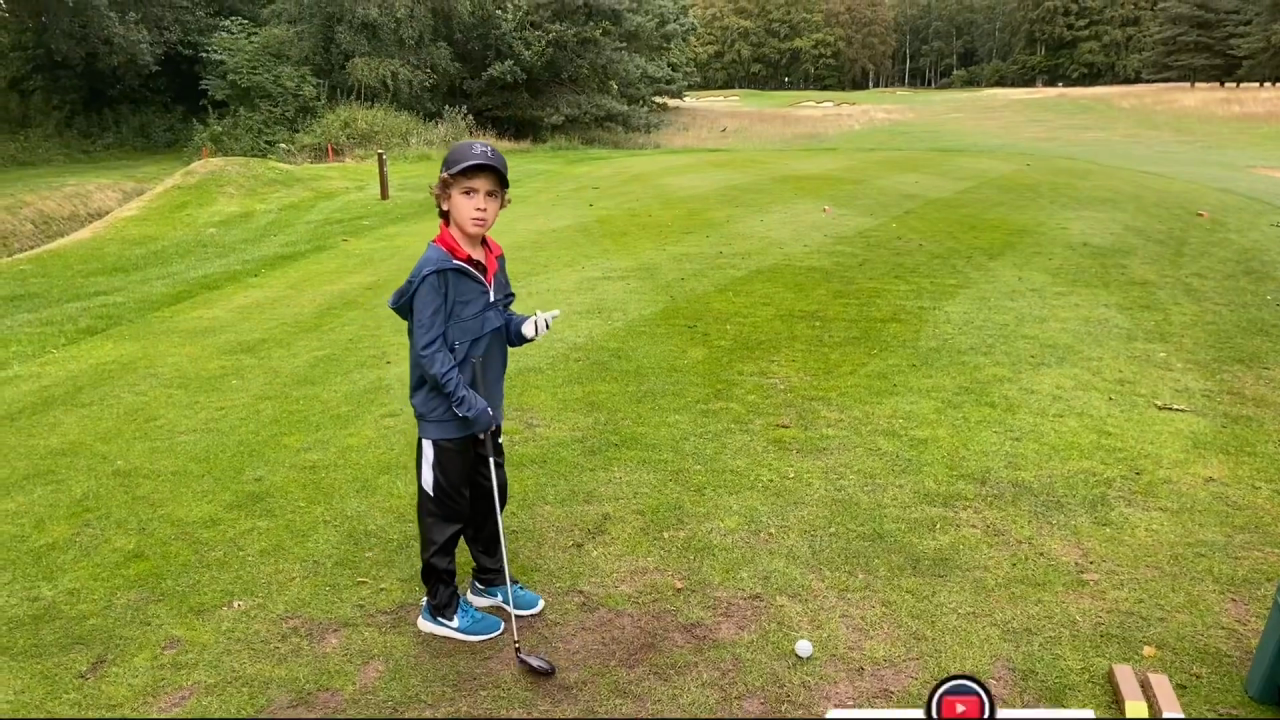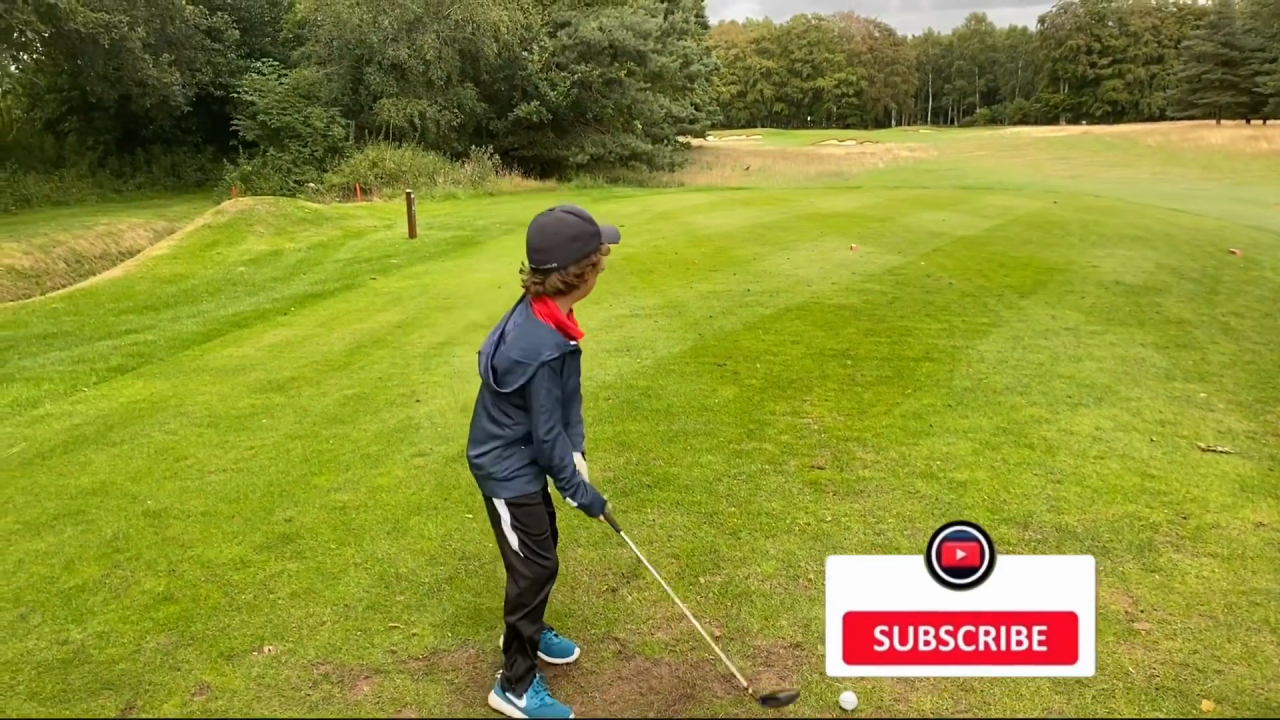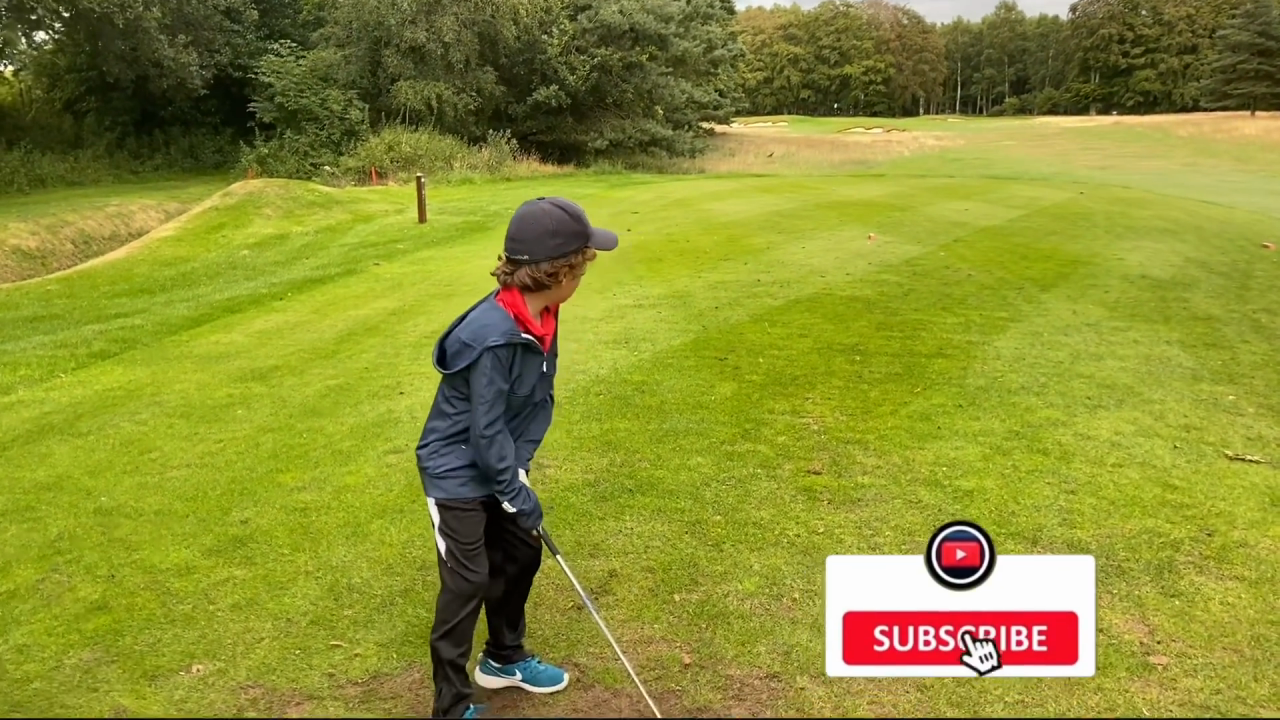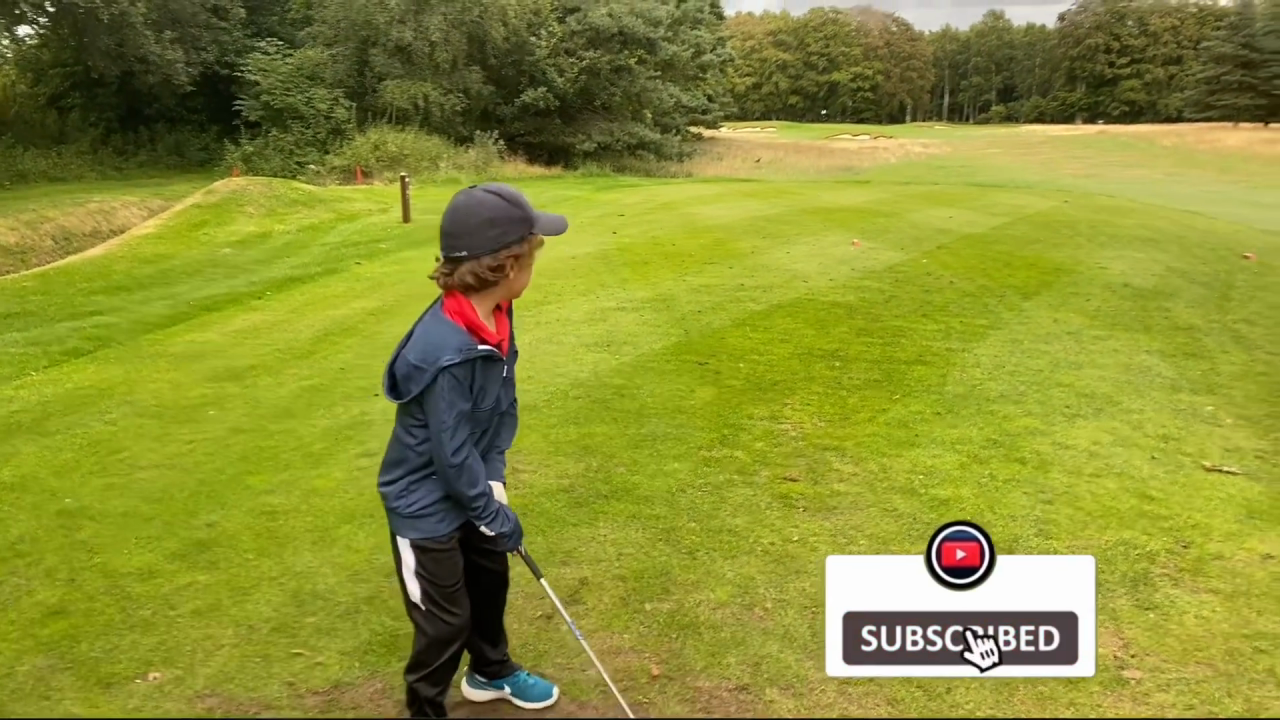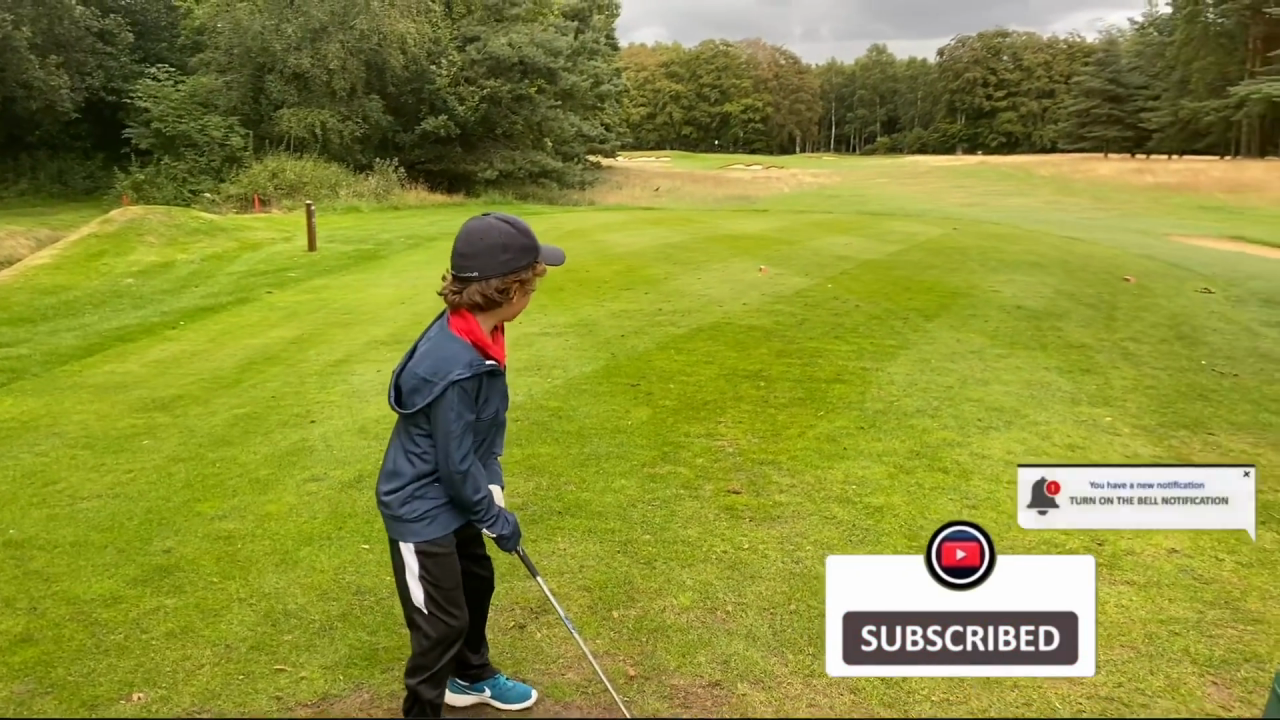
dt=1s
person 1, frame 1
left shoulder: (492, 259)
right shoulder: (436, 271)
right elbow: (429, 351)
left wrist: (523, 327)
right wrist: (468, 404)
left hip: (485, 408)
right hip: (445, 416)
left knee: (490, 495)
right knee: (446, 510)
left ankle: (489, 583)
right ankle: (441, 608)
person 1, frame 2
left shoulder: (548, 314)
right shoulder: (540, 347)
left elbow: (569, 392)
right elbow: (546, 433)
left wrist: (578, 448)
right wrist: (578, 488)
left hip: (525, 458)
right hip: (506, 467)
left knee: (543, 546)
right knee: (535, 566)
left ankle: (528, 630)
person 1, frame 3
left shoulder: (540, 316)
right shoulder: (492, 337)
left elbow: (539, 400)
right elbow: (486, 428)
left wrist: (520, 469)
right wrist: (516, 493)
left hip: (498, 463)
right hip: (457, 469)
left knee: (521, 554)
right knee: (467, 580)
left ankle: (504, 659)
person 1, frame 4
left shoulder: (495, 316)
right shoulder: (443, 354)
left elbow: (503, 406)
right elbow: (452, 453)
left wrist: (495, 481)
right wrist: (492, 513)
left hip: (468, 488)
right hip: (426, 502)
left knee: (490, 579)
right knee: (445, 619)
left ankle: (491, 672)
person 1, frame 5
left shoulder: (478, 336)
right shoulder: (453, 369)
left elbow: (487, 428)
right elbow: (456, 463)
left wrist: (493, 489)
right wrist: (494, 518)
left hip: (451, 499)
right hip: (421, 509)
left knee: (476, 581)
right knee: (443, 621)
left ankle: (472, 676)
